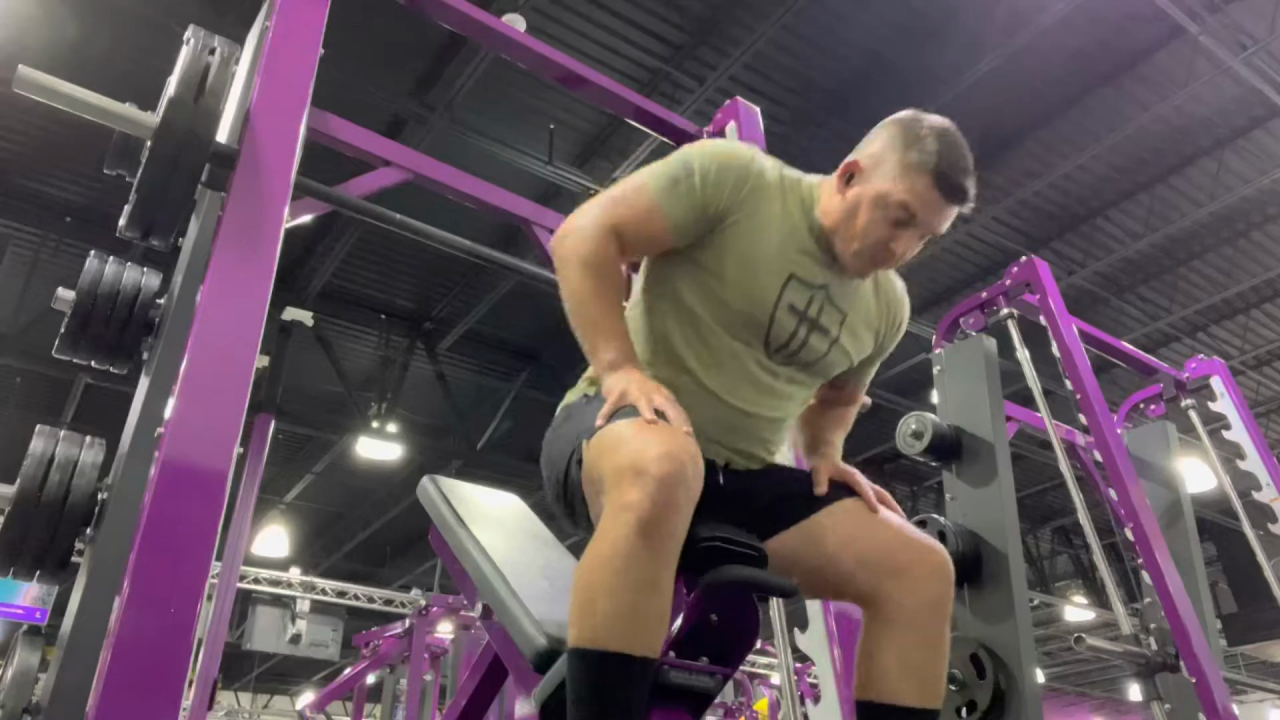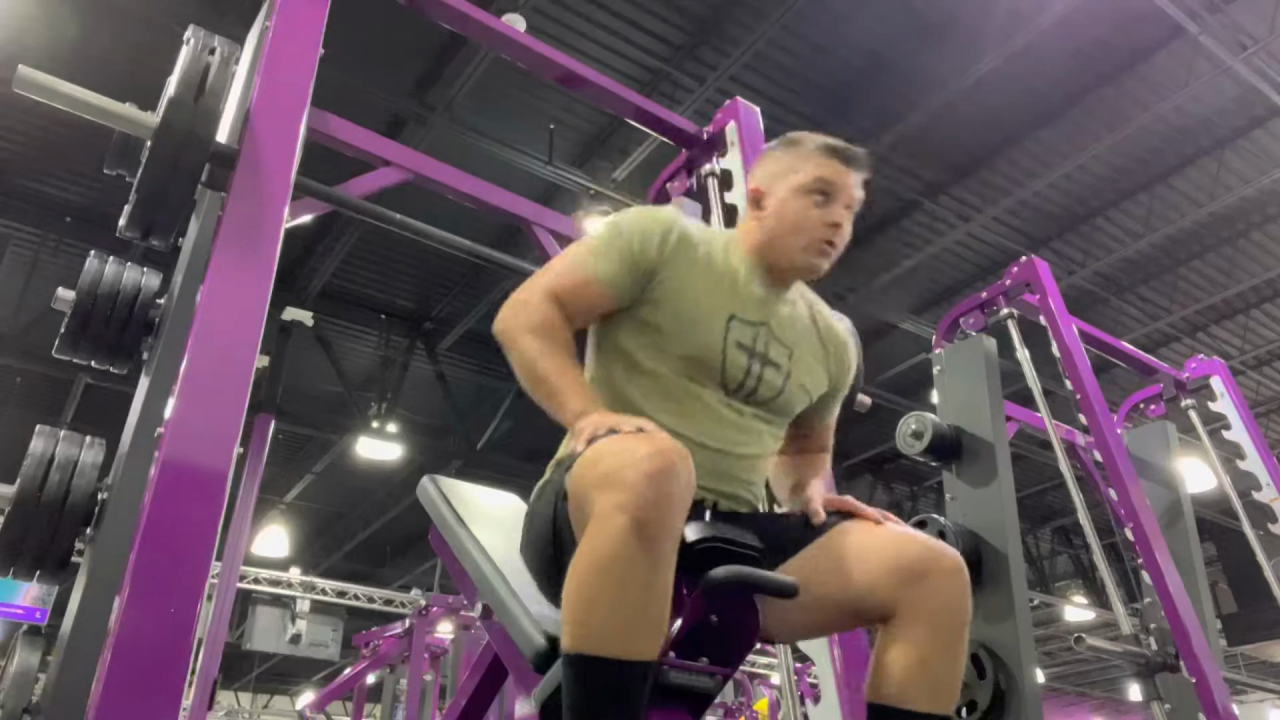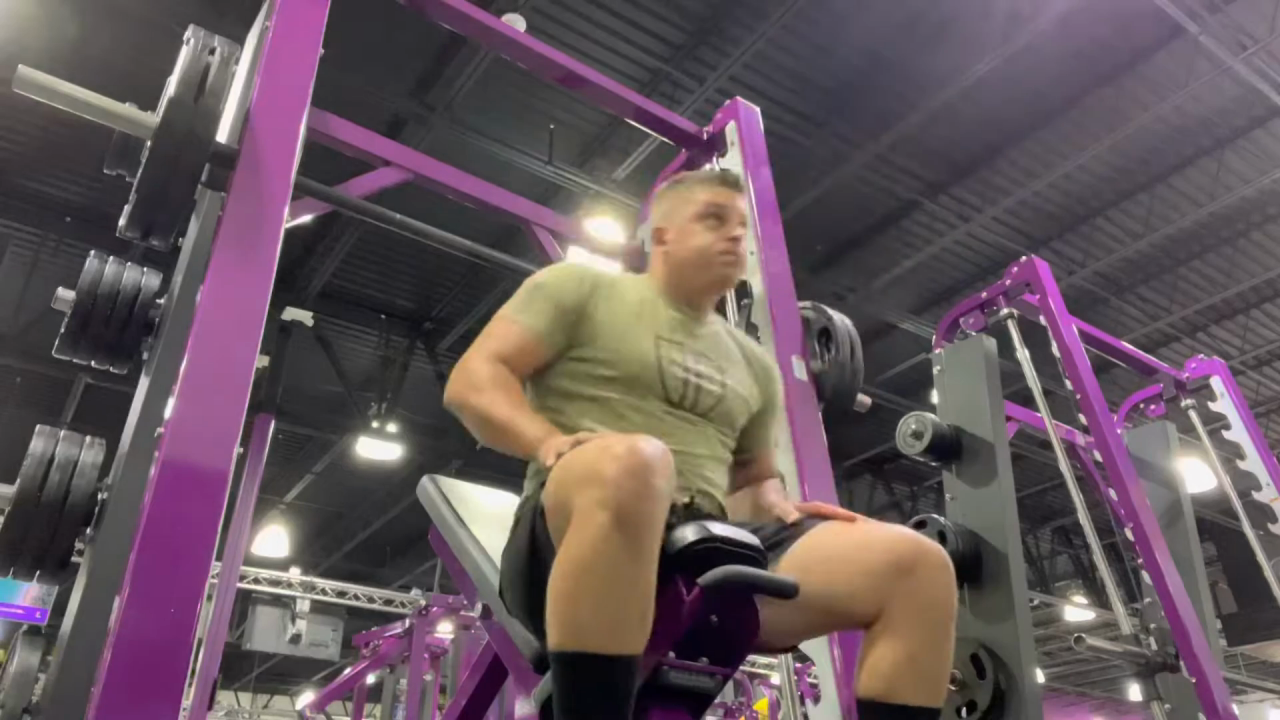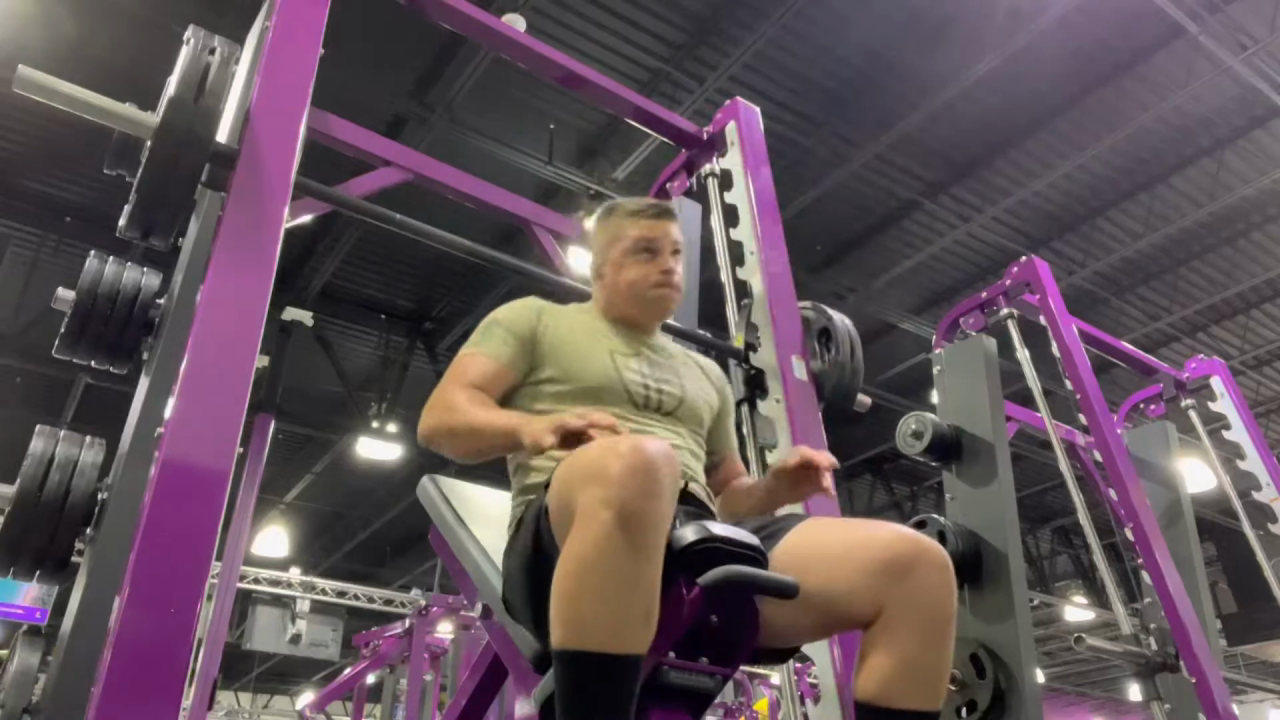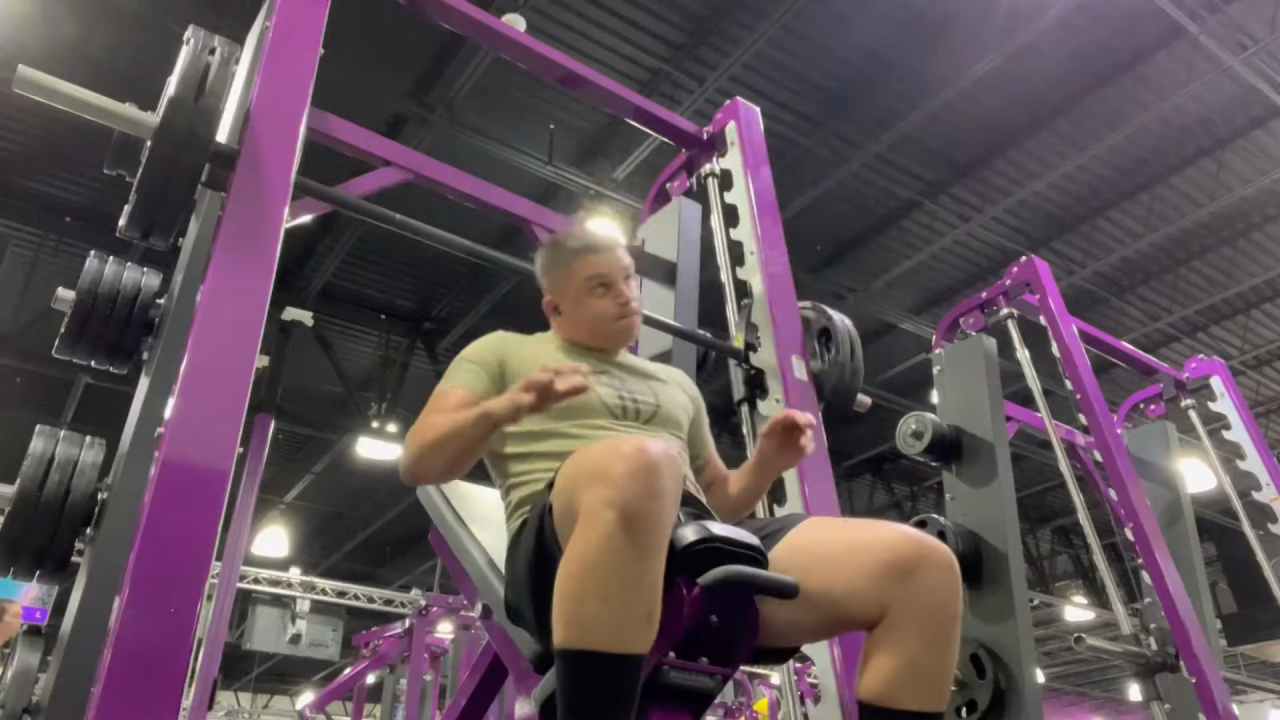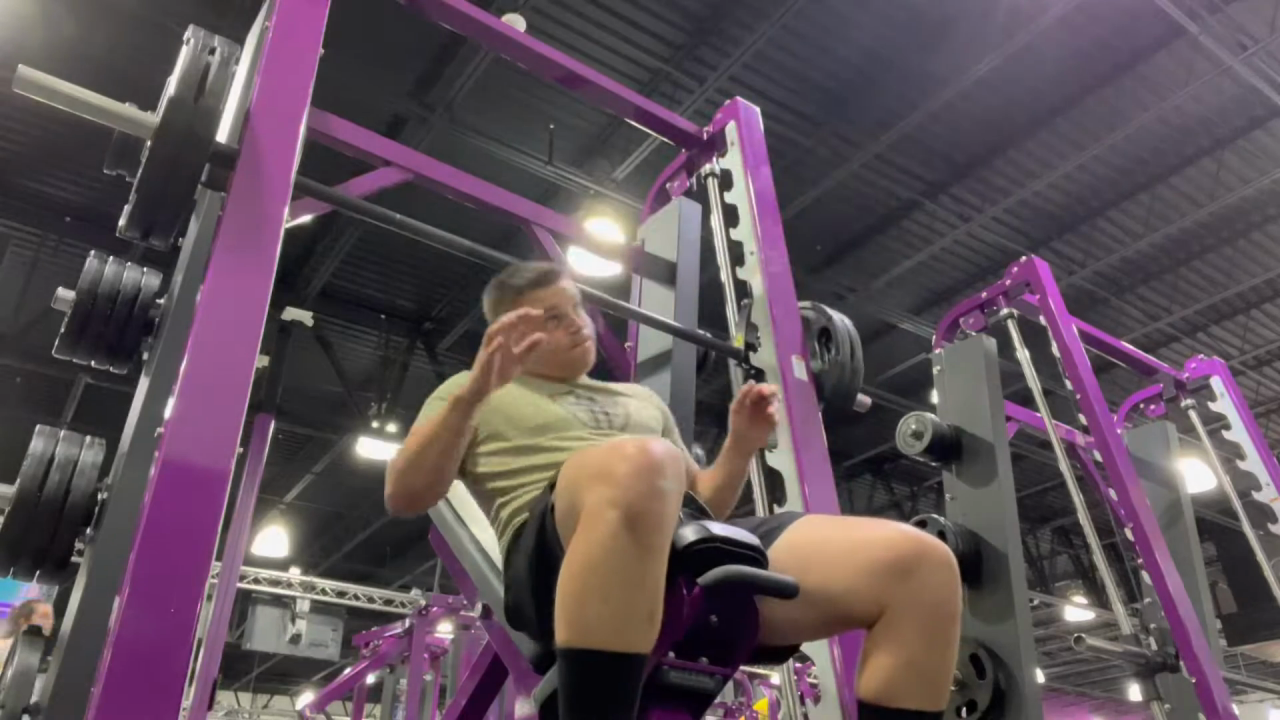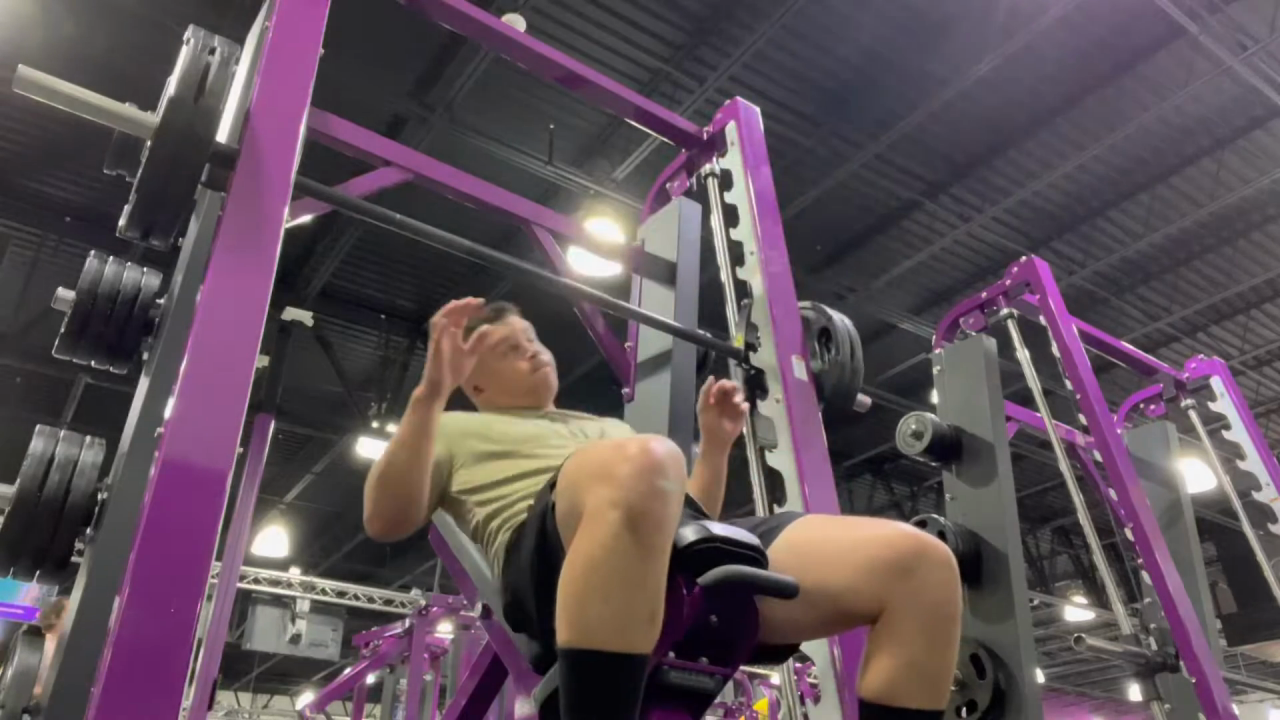
dt=0.2s
person 1, frame 1
left shoulder: (885, 306)
right shoulder: (732, 176)
right elbow: (585, 234)
left wrist: (825, 458)
right wrist: (621, 367)
left hip: (737, 477)
right hip: (627, 415)
left knee: (918, 570)
right knee: (658, 469)
person 1, frame 2
left shoulder: (831, 341)
right shoulder: (663, 240)
right elbow: (523, 313)
left wrist: (810, 492)
right wrist: (589, 412)
right hip: (599, 508)
left knee: (936, 573)
right knee: (649, 467)
person 1, frame 3
left shoulder: (754, 364)
right shoulder: (581, 289)
right elbow: (471, 381)
left wrist: (780, 507)
right wrist: (550, 441)
right hip: (580, 539)
left knee: (920, 567)
right knee: (628, 463)
person 1, frame 4
left shoulder: (704, 373)
right shoulder: (534, 322)
right elbow: (441, 417)
left wrist: (773, 487)
right wrist: (533, 427)
right hip: (574, 546)
left knee: (917, 565)
right knee: (634, 464)
person 1, frame 5
left shoulder: (676, 384)
right shoulder: (504, 354)
right elbow: (420, 457)
left wrist: (764, 466)
right wrist: (508, 407)
right hip: (571, 550)
left knee: (922, 566)
right knee: (638, 464)
person 1, frame 6
left shoulder: (641, 399)
right shoulder: (474, 391)
right elbow: (403, 493)
left wrist: (741, 446)
right wrist: (474, 391)
right hip: (566, 555)
left knee: (921, 564)
right knee: (639, 465)
person 1, frame 7
left shoulder: (609, 428)
right shoulder: (455, 431)
right elbow: (385, 519)
left wrist: (716, 442)
right wrist: (432, 388)
right hip: (556, 556)
left knee: (920, 563)
right knee: (642, 463)
